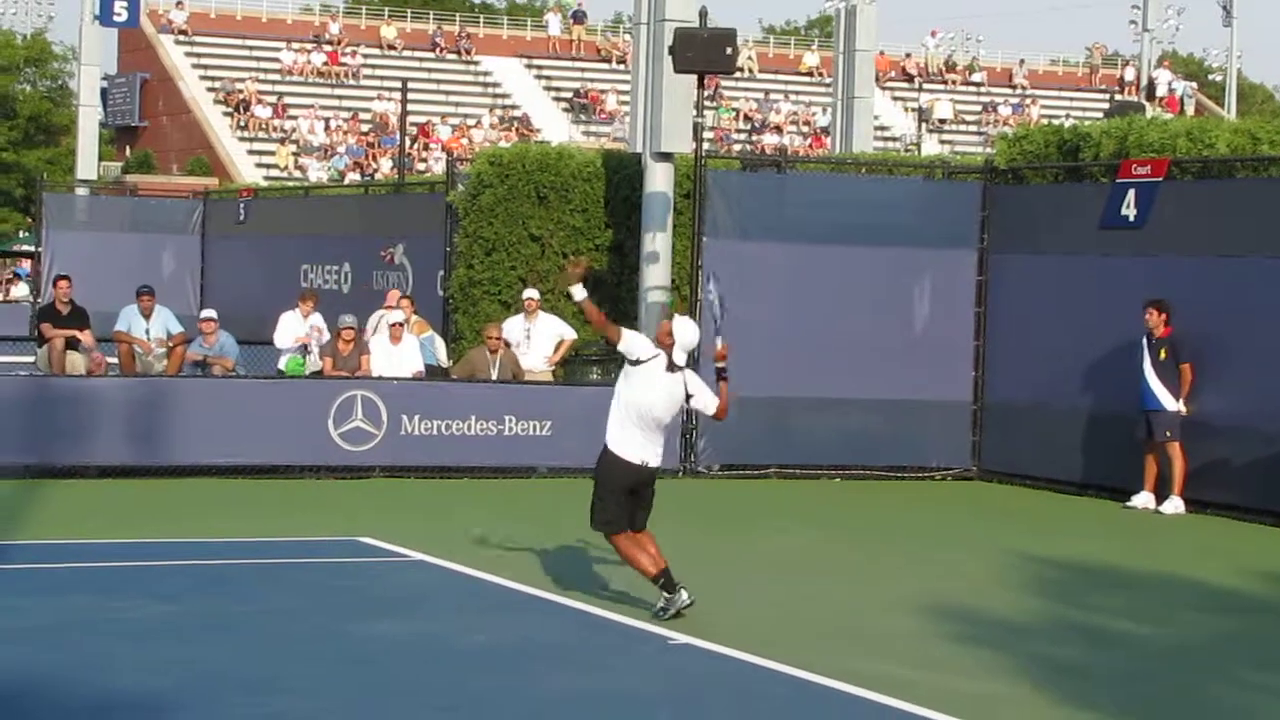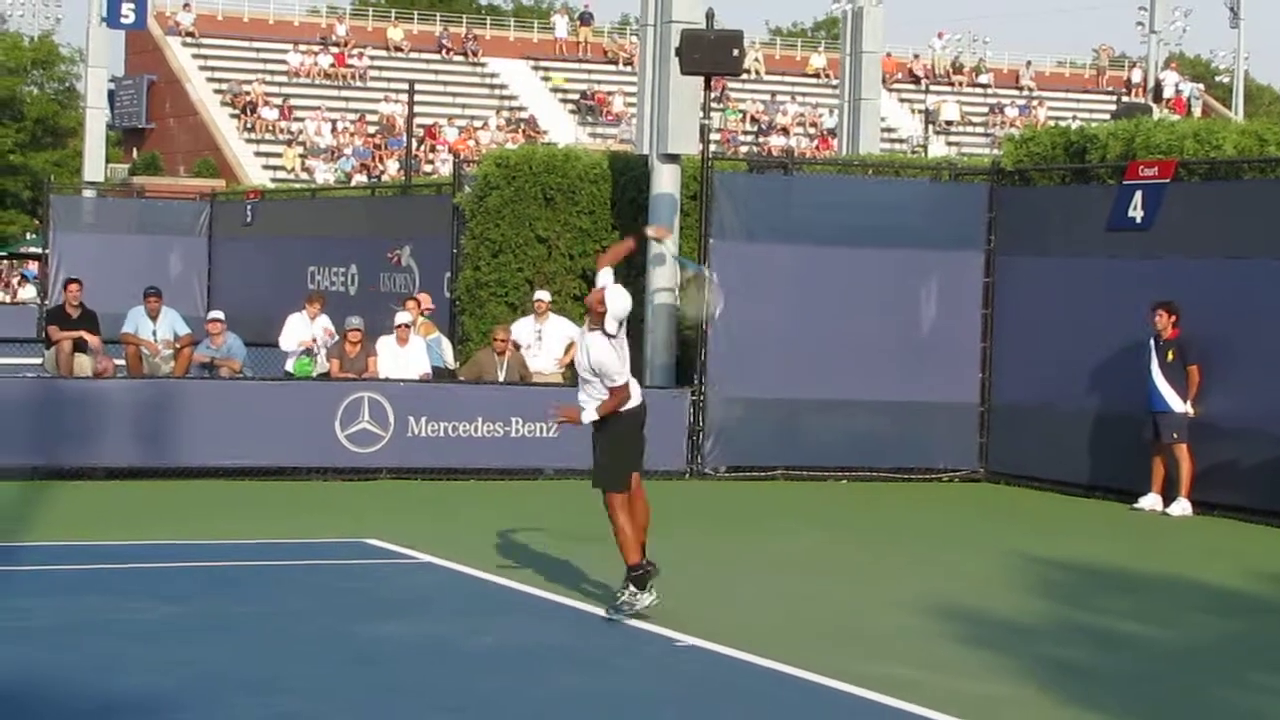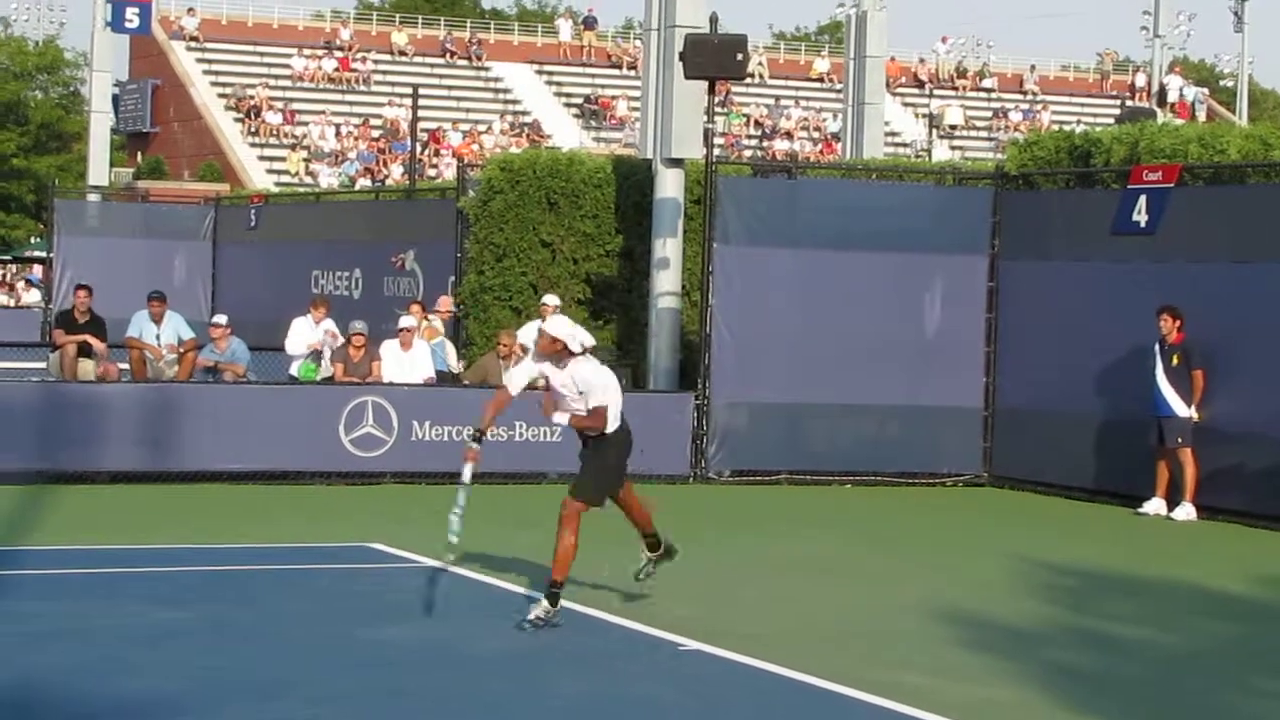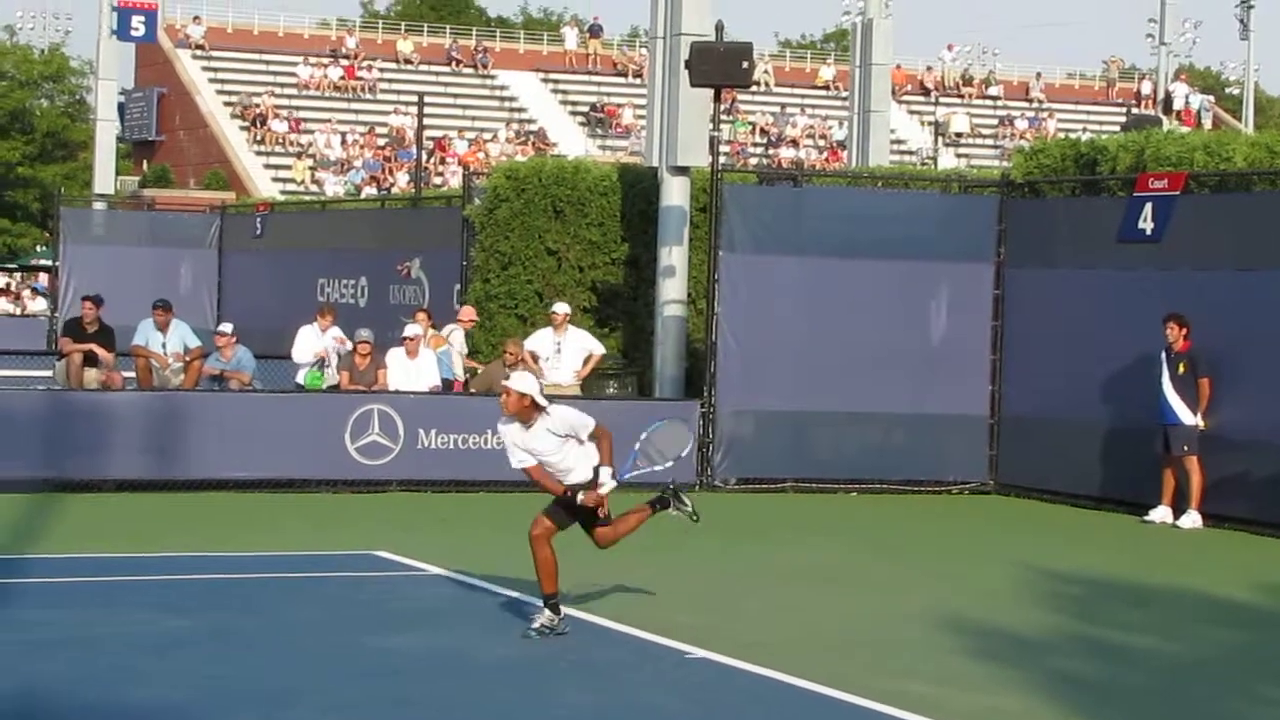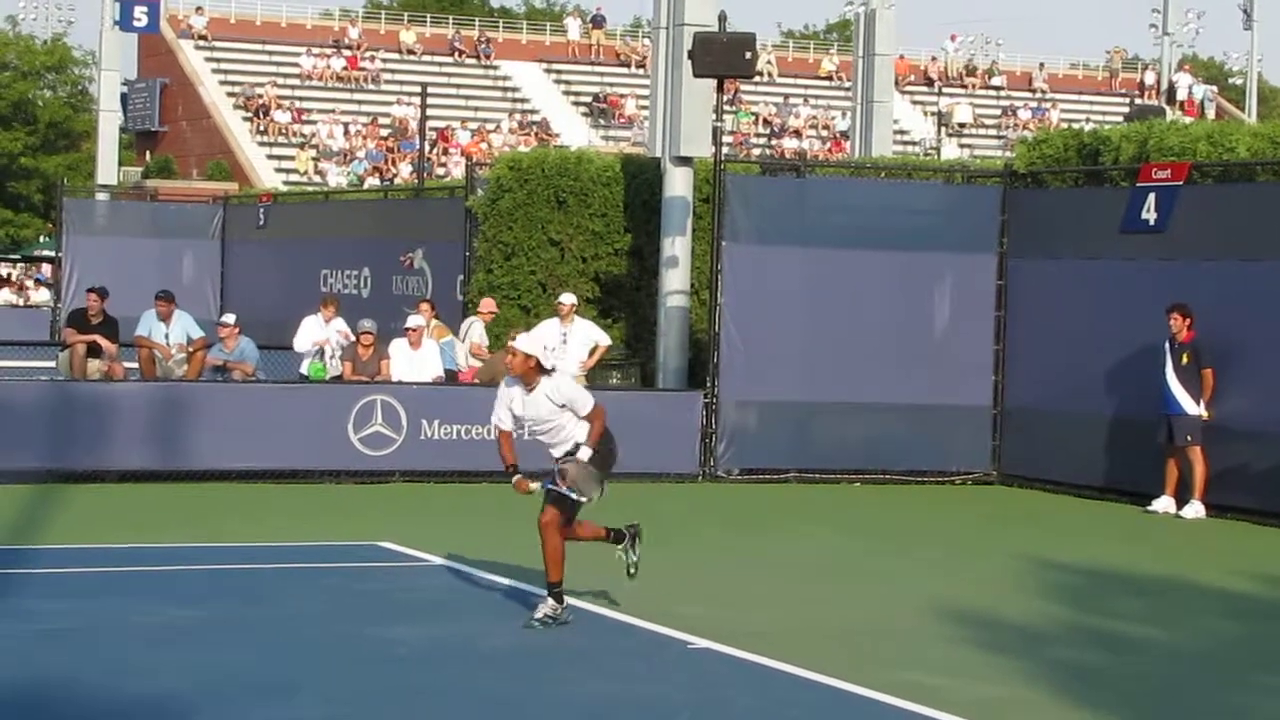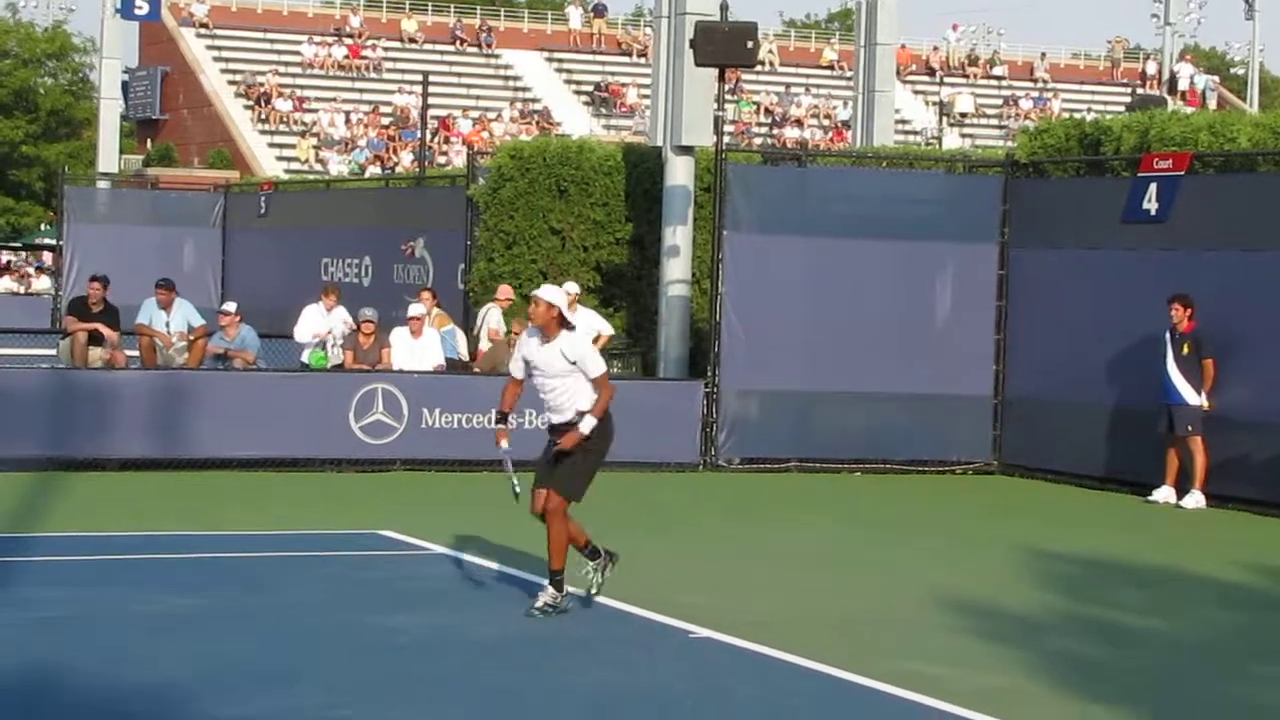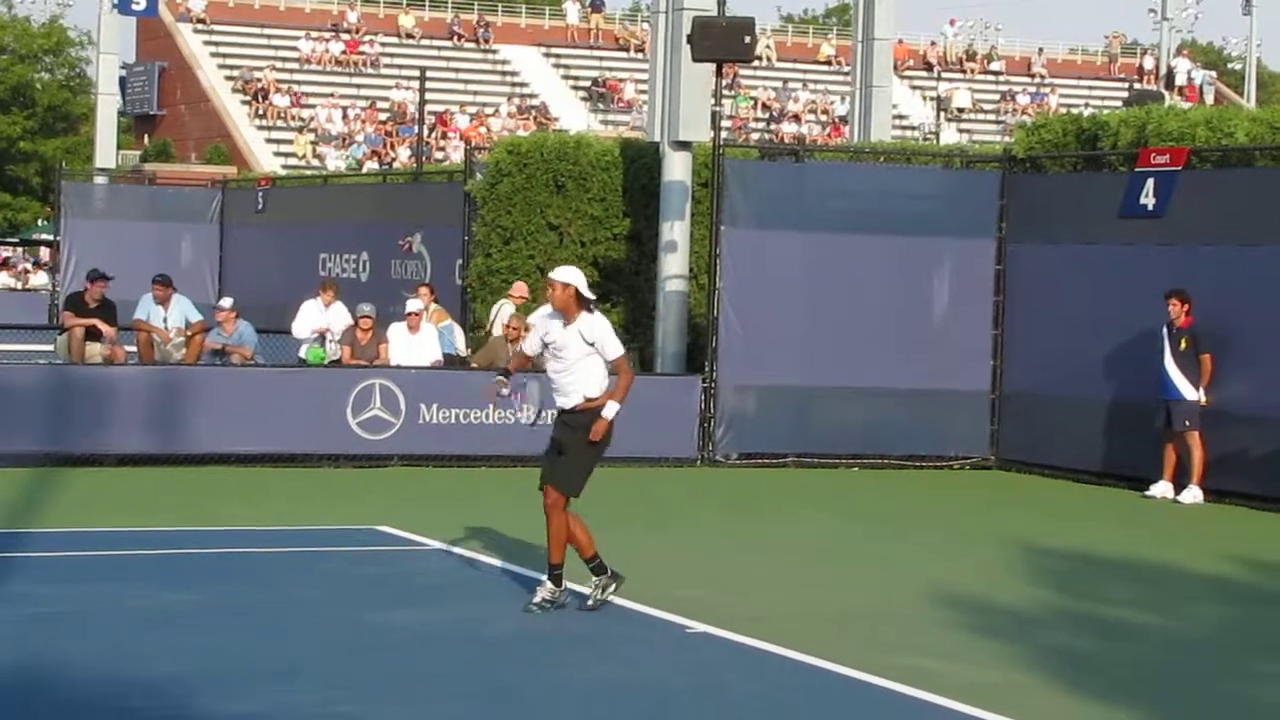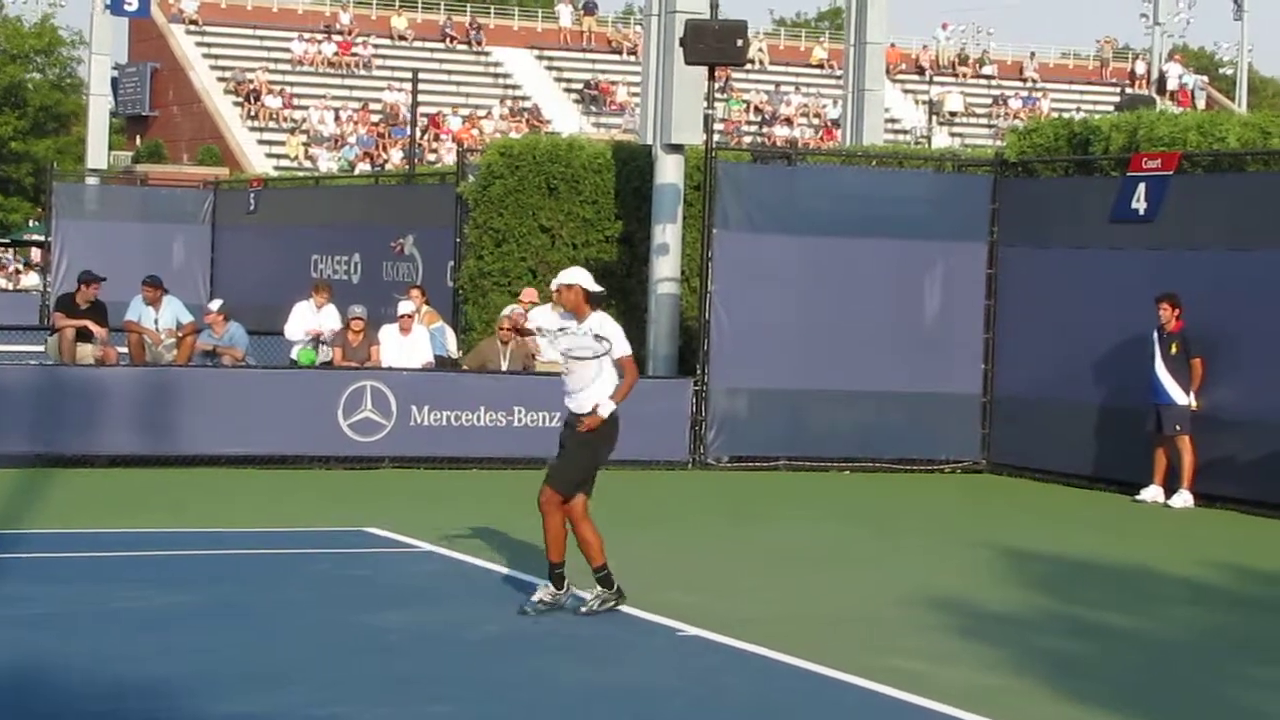
dt=0.2s
person 1, frame 1
left shoulder: (645, 355)
right shoulder: (686, 381)
left elbow: (604, 327)
right elbow: (720, 412)
left wrist: (577, 287)
right wrist: (722, 371)
left hip: (617, 461)
right hip: (649, 466)
left knee: (617, 537)
right knee: (638, 532)
left ankle: (672, 591)
right ankle: (674, 587)
person 1, frame 2
left shoulder: (605, 344)
right shoulder: (604, 292)
left elbow: (621, 397)
right elbow: (606, 258)
left wrist: (582, 415)
right wrist: (641, 236)
left hip: (617, 419)
right hip: (630, 414)
left knee: (615, 500)
right knee: (631, 485)
left ankle: (639, 586)
right ankle: (643, 570)
person 1, frame 3
left shoulder: (588, 373)
right shoulder: (535, 360)
left elbow: (597, 423)
right elbow: (503, 394)
left wrist: (559, 415)
right wrist: (478, 435)
left hip: (610, 441)
right hip: (592, 444)
left knee: (569, 514)
right knee: (620, 493)
left ankle: (550, 603)
right ankle: (656, 549)
person 1, frame 4
left shoulder: (562, 417)
right shoulder: (507, 429)
left elbow: (602, 435)
right elbow: (537, 475)
left wrist: (606, 480)
right wrist: (575, 495)
left hip: (594, 482)
right hip: (570, 488)
left knee: (539, 533)
right knee: (605, 535)
left ankle: (553, 613)
right ankle: (665, 501)
person 1, frame 5
left shoulder: (560, 387)
right shoulder: (507, 390)
left elbow: (599, 418)
right elbow: (505, 438)
left wrist: (581, 460)
right wrist: (515, 475)
left hip: (594, 453)
right hip: (568, 458)
left knee: (550, 520)
right knee: (565, 527)
left ankle: (555, 603)
right ankle: (623, 537)
person 1, frame 6
left shoulder: (576, 345)
right shoulder: (527, 340)
left elbow: (606, 388)
right elbow: (514, 383)
left wrist: (581, 430)
right wrist: (502, 421)
left hip: (588, 433)
right hip: (559, 430)
left knee: (553, 507)
right knee: (539, 507)
left ankle: (556, 591)
right ankle: (598, 557)
person 1, frame 7
left shoulder: (595, 327)
right shoulder: (548, 323)
left elbow: (626, 372)
right elbow: (524, 355)
left wrist: (608, 415)
right wrist: (505, 376)
left hip: (589, 423)
right hip: (565, 421)
left knee: (553, 501)
right knee: (558, 505)
left ankle: (554, 586)
right ankle: (603, 576)
person 1, frame 8
left shoulder: (604, 326)
right shoulder: (567, 322)
left elbow: (631, 373)
left wrist: (604, 411)
left hip: (595, 427)
right hip: (577, 424)
left knee: (548, 499)
right knee: (574, 510)
left ankle: (555, 585)
right ankle: (607, 588)
person 2, frame 1
left shoulder: (1173, 341)
right shoulder: (1146, 340)
left elbow: (1187, 373)
left wrist: (1180, 401)
right wrist: (1146, 397)
left hip: (1167, 406)
right hip: (1149, 405)
left knee: (1173, 449)
right knee: (1150, 449)
left ankle: (1176, 500)
right ankle: (1147, 495)
person 2, frame 2
left shoulder: (1181, 343)
right shoulder: (1153, 342)
left elbow: (1194, 375)
left wrist: (1188, 402)
right wrist: (1154, 398)
left hip: (1174, 407)
right hip: (1157, 406)
left knee: (1180, 451)
right knee: (1157, 451)
left ankle: (1183, 501)
right ankle: (1155, 496)
person 2, frame 3
left shoulder: (1185, 348)
right shoulder: (1158, 346)
left elbow: (1198, 379)
left wrist: (1192, 407)
right wrist: (1159, 403)
left hip: (1179, 412)
right hip: (1161, 411)
left knee: (1184, 455)
right knee: (1162, 455)
left ankle: (1187, 505)
right ankle: (1159, 501)
person 2, frame 4
left shoulder: (1192, 355)
right shoulder: (1165, 354)
left elbow: (1205, 387)
left wrist: (1199, 415)
right wrist: (1166, 411)
left hip: (1185, 420)
right hip: (1167, 419)
left knee: (1190, 463)
right knee: (1168, 463)
left ankle: (1193, 513)
right ankle: (1165, 508)
person 2, frame 5
left shoulder: (1195, 346)
right shoulder: (1168, 345)
left elbow: (1208, 377)
left wrist: (1202, 405)
right wrist: (1169, 400)
left hip: (1188, 410)
right hip: (1170, 409)
left knee: (1194, 454)
right knee: (1171, 453)
left ankle: (1196, 504)
right ankle: (1168, 499)
person 2, frame 6
left shoulder: (1196, 336)
right shoulder: (1169, 335)
left elbow: (1209, 367)
left wrist: (1203, 395)
right wrist: (1170, 390)
left hip: (1189, 400)
right hip: (1171, 399)
left knee: (1195, 444)
right knee: (1171, 443)
left ankle: (1197, 494)
right ankle: (1168, 489)
person 2, frame 7
left shoulder: (1193, 331)
right shoulder: (1167, 330)
left elbow: (1206, 362)
left wrist: (1200, 390)
right wrist: (1167, 385)
left hip: (1187, 395)
right hip: (1169, 394)
left knee: (1192, 438)
right knee: (1169, 438)
left ankle: (1195, 488)
right ankle: (1166, 484)
person 2, frame 8
left shoulder: (1183, 335)
right shoulder: (1157, 334)
left elbow: (1197, 366)
left wrist: (1191, 394)
right wrist: (1158, 390)
left hip: (1177, 400)
right hip: (1160, 398)
left knee: (1182, 442)
right knee: (1160, 442)
left ankle: (1185, 493)
right ankle: (1156, 488)
